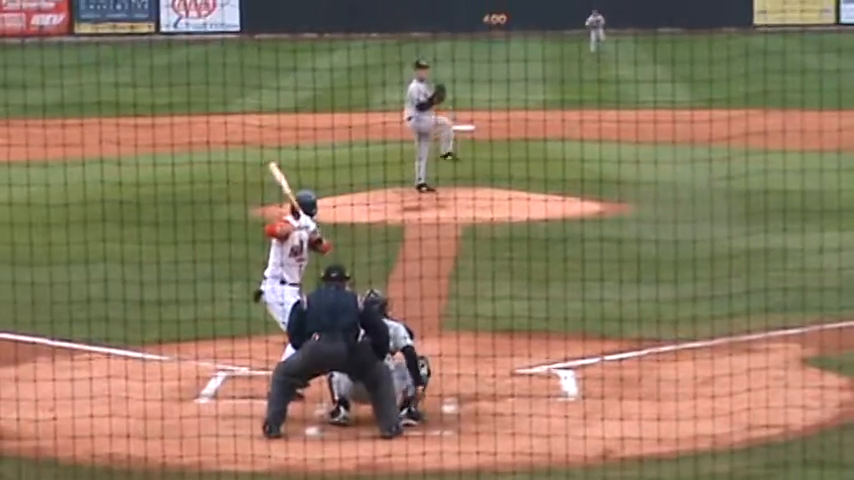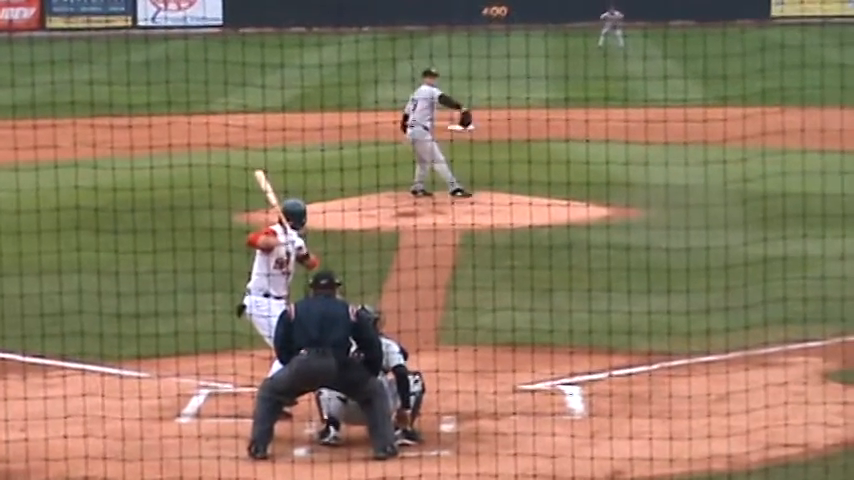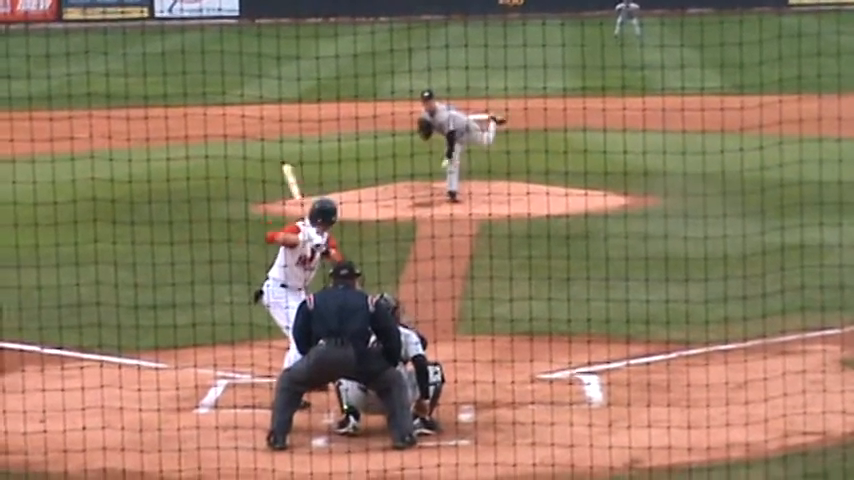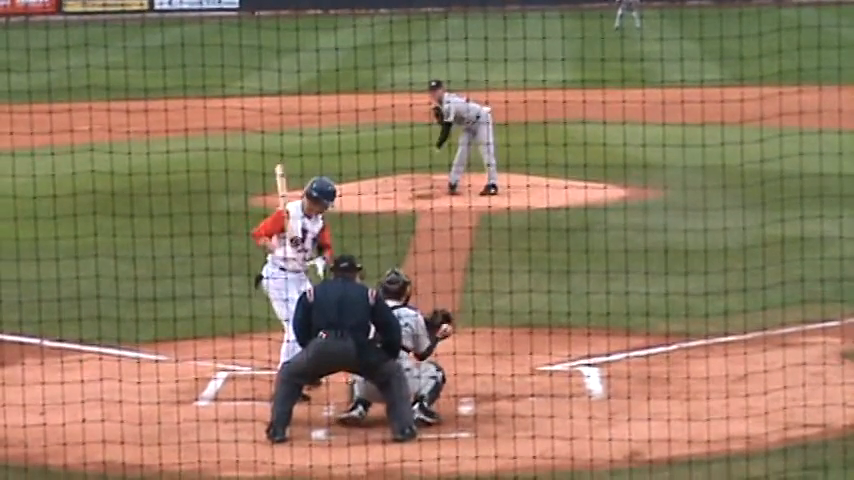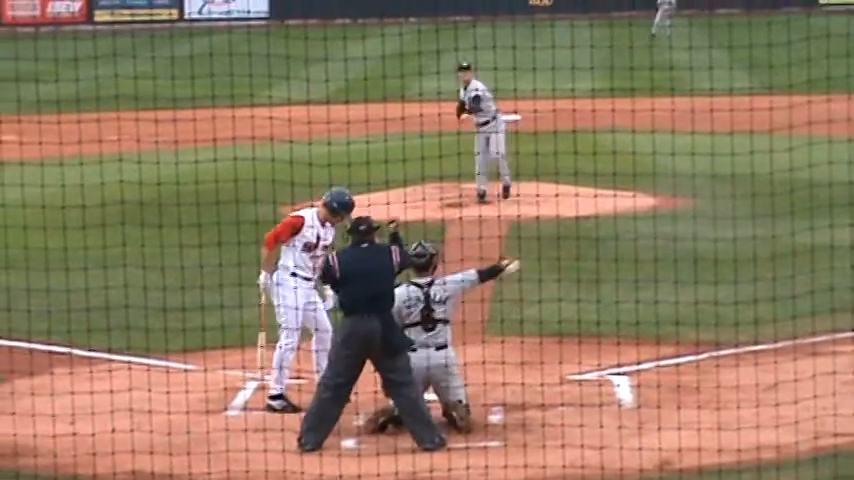
dt=0.7s
person 1, frame 1
left shoulder: (305, 228)
right shoulder: (287, 225)
left elbow: (325, 248)
right elbow: (270, 230)
left wrist: (315, 234)
right wrist: (298, 226)
left hip: (289, 290)
right hip: (278, 290)
person 1, frame 2
left shoulder: (294, 240)
right shoulder: (273, 234)
left elbow: (313, 264)
right elbow: (251, 240)
left wrist: (303, 252)
right wrist: (283, 242)
left hip: (277, 303)
right hip: (261, 304)
person 1, frame 3
left shoulder: (325, 238)
right shoulder: (297, 230)
left elbow: (337, 258)
right elbow: (271, 238)
left wrist: (323, 248)
right wrist: (302, 239)
left hip: (298, 293)
right hip: (278, 292)
person 1, frame 4
left shoulder: (320, 222)
right shoulder: (287, 214)
left elbow: (327, 249)
right elbow: (259, 234)
left wrist: (322, 260)
right wrist: (278, 250)
left hip: (300, 277)
right hip: (278, 276)
right knee: (296, 328)
person 1, frame 5
left shoulder: (330, 229)
right shoulder: (301, 220)
right elbow: (270, 240)
right wrist: (266, 273)
left hip: (309, 285)
right hip: (288, 282)
left knee: (324, 331)
right knee: (289, 338)
right ankle: (275, 396)
person 2, frame 1
left shoulder: (306, 300)
right shoulder: (356, 301)
left elbow: (294, 334)
right elbow: (380, 333)
right wrist: (377, 358)
left hip: (315, 350)
right hip: (347, 350)
left knee: (283, 375)
right knee: (380, 376)
left ankle: (272, 426)
right ankle: (390, 426)
person 2, frame 2
left shoulder: (292, 310)
right shoulder: (350, 311)
left elbow: (281, 347)
right elbow: (373, 346)
right wrist: (371, 373)
left hip: (303, 365)
right hip: (338, 366)
left knee: (268, 392)
right knee: (375, 393)
left ankle: (258, 447)
right ankle: (385, 447)
person 2, frame 3
left shoulder: (312, 301)
right shoulder: (370, 302)
left elbow: (300, 338)
right elbow: (391, 337)
right wrist: (389, 364)
left hip: (322, 355)
right hip: (357, 356)
left knee: (287, 382)
right knee: (393, 382)
left ankle: (277, 437)
right ankle: (403, 436)
person 2, frame 4
left shoulder: (312, 293)
right shoulder: (369, 294)
left elbow: (301, 331)
right elbow: (391, 330)
left wrist: (314, 352)
right wrist: (389, 356)
left hip: (322, 347)
right hip: (357, 349)
left knee: (288, 375)
right knee: (393, 375)
left ankle: (277, 430)
right ankle: (403, 428)
person 2, frame 5
left shoulder: (336, 260)
right shoulder: (391, 254)
left elbow: (334, 284)
right elbow: (404, 259)
right wrist: (395, 236)
left hip: (352, 327)
right hip: (384, 327)
left knee: (332, 384)
right knee: (404, 384)
left ankle: (310, 438)
right ankle: (429, 437)
person 3, frame 1
right shoulder: (394, 326)
right elbow: (410, 354)
right wrist: (419, 384)
left hip: (353, 389)
right knee: (421, 364)
left ankle: (341, 408)
right ankle: (408, 410)
person 3, frame 2
right shoulder: (387, 344)
right elbow: (401, 375)
right wrist: (405, 408)
left hip: (345, 411)
right knee: (415, 379)
left ankle: (331, 428)
right ankle: (404, 430)
person 3, frame 3
right shoulder: (407, 334)
right elbow: (420, 365)
right wrist: (424, 397)
left hip: (364, 400)
right knee: (434, 370)
left ankle: (350, 417)
right ankle: (422, 419)
person 3, frame 4
right shoulder: (414, 316)
right elbow: (422, 354)
right wrist: (439, 337)
left hip: (368, 386)
left knee: (357, 378)
right knee: (435, 372)
left ankle: (358, 407)
right ankle: (421, 407)
person 3, frame 5
left shoulder: (399, 293)
right shoulder: (449, 284)
right elbow: (482, 275)
right wrist: (503, 266)
left hip: (412, 359)
right hip: (442, 357)
right knee: (456, 404)
left ankle: (388, 415)
right ankle: (456, 412)
person 4, frame 1
left shoulder: (423, 85)
right shoulder: (415, 86)
left elbow: (425, 102)
right elbow: (421, 106)
left wrist: (434, 96)
right wrist: (435, 101)
left hip: (420, 122)
right hip: (418, 120)
left knee: (422, 154)
right knee: (446, 124)
left ankle: (420, 182)
right ankle: (446, 151)
person 4, frame 2
left shoulder: (415, 94)
right shoulder: (430, 91)
left elbow: (406, 114)
right elbow: (443, 99)
left wrist: (404, 126)
right wrist: (461, 108)
left hip: (412, 132)
right hip: (421, 132)
left knee: (423, 161)
right knee: (438, 161)
left ankle: (417, 188)
right ankle: (454, 189)
person 4, frame 3
left shoulder: (444, 114)
right shoulder: (425, 115)
left elbow: (451, 136)
right elbow: (425, 134)
left wrist: (448, 157)
right wrist: (424, 130)
left hip: (466, 129)
right hip: (452, 135)
left knee: (486, 141)
right knee: (453, 162)
left ankle: (492, 122)
right ankle: (452, 192)
person 4, frame 4
left shoulder: (448, 104)
right shoulder: (442, 103)
left elbow: (447, 128)
right elbow: (445, 123)
left wrist: (438, 145)
right wrist: (439, 116)
left hip: (481, 120)
right hip: (468, 125)
left knee: (487, 151)
right knee: (462, 152)
left ankle: (492, 184)
right ankle: (452, 184)
person 4, frame 5
left shoulder: (477, 86)
right shoulder: (462, 91)
left elbow: (475, 104)
right elbow: (463, 113)
left wrist: (467, 113)
right wrist: (461, 111)
left hip: (495, 124)
right hip: (480, 127)
left knee: (497, 154)
right knee: (480, 158)
left ankle: (506, 183)
right ankle: (482, 191)
